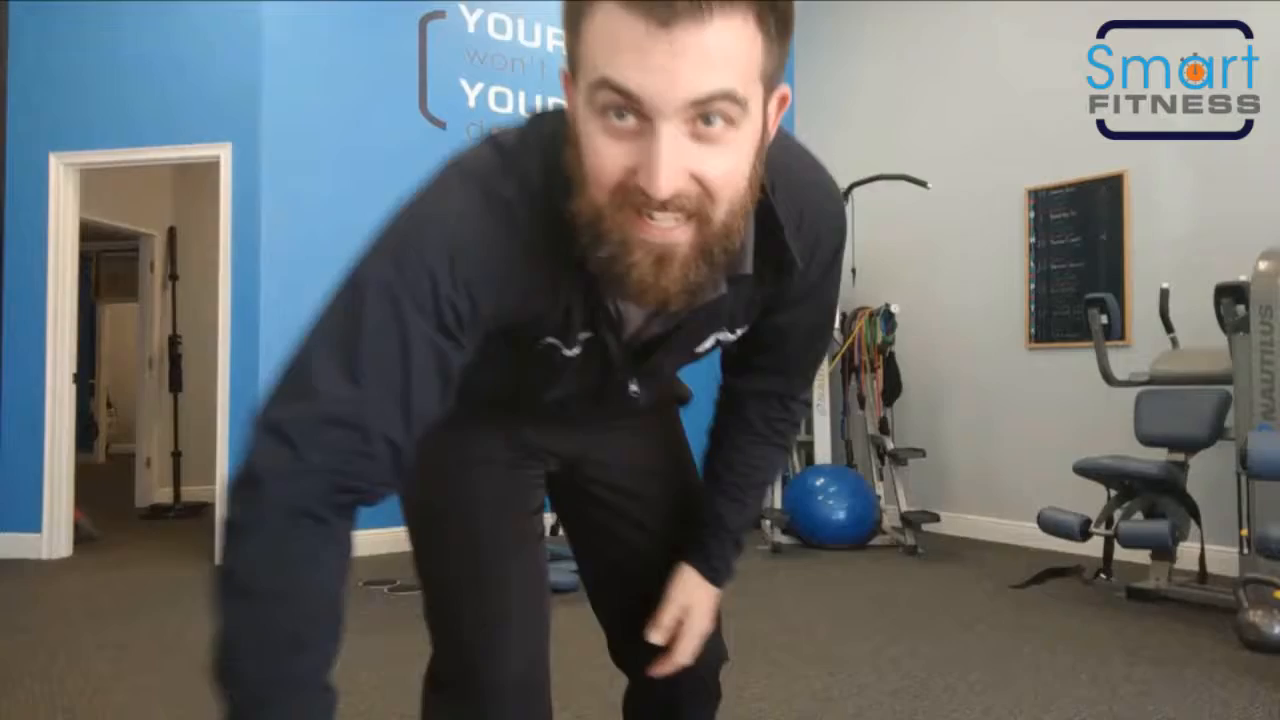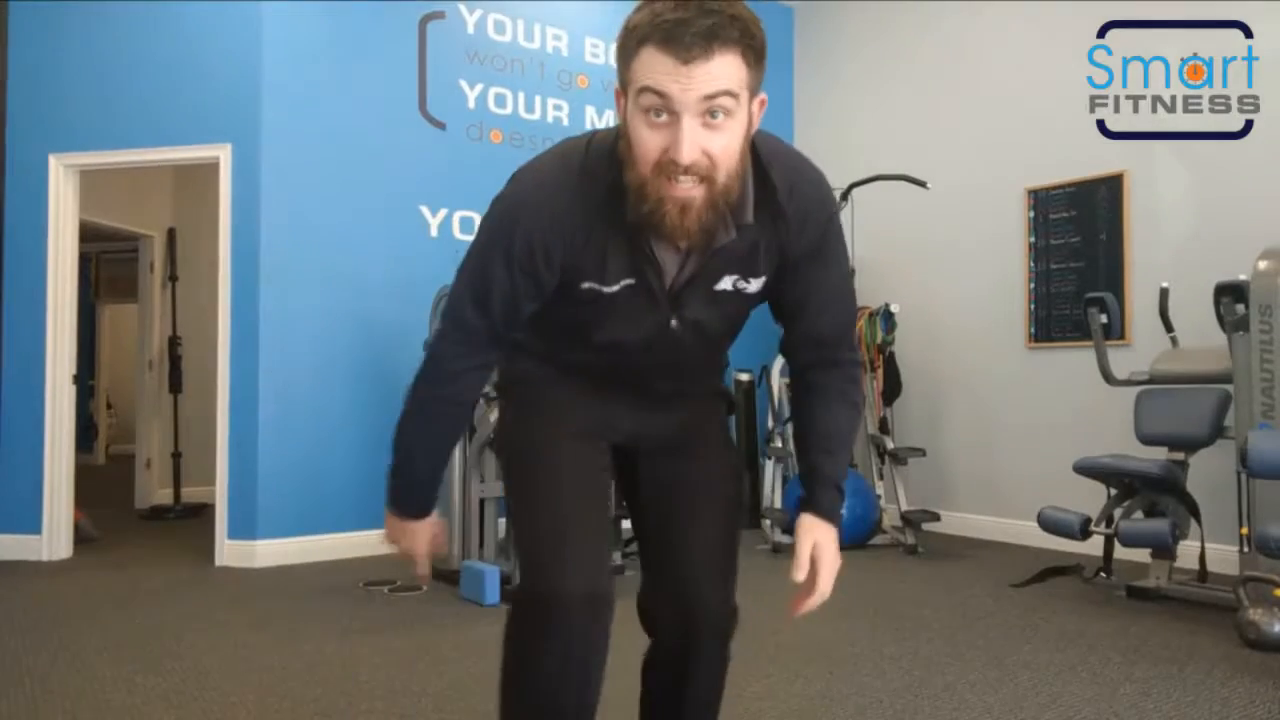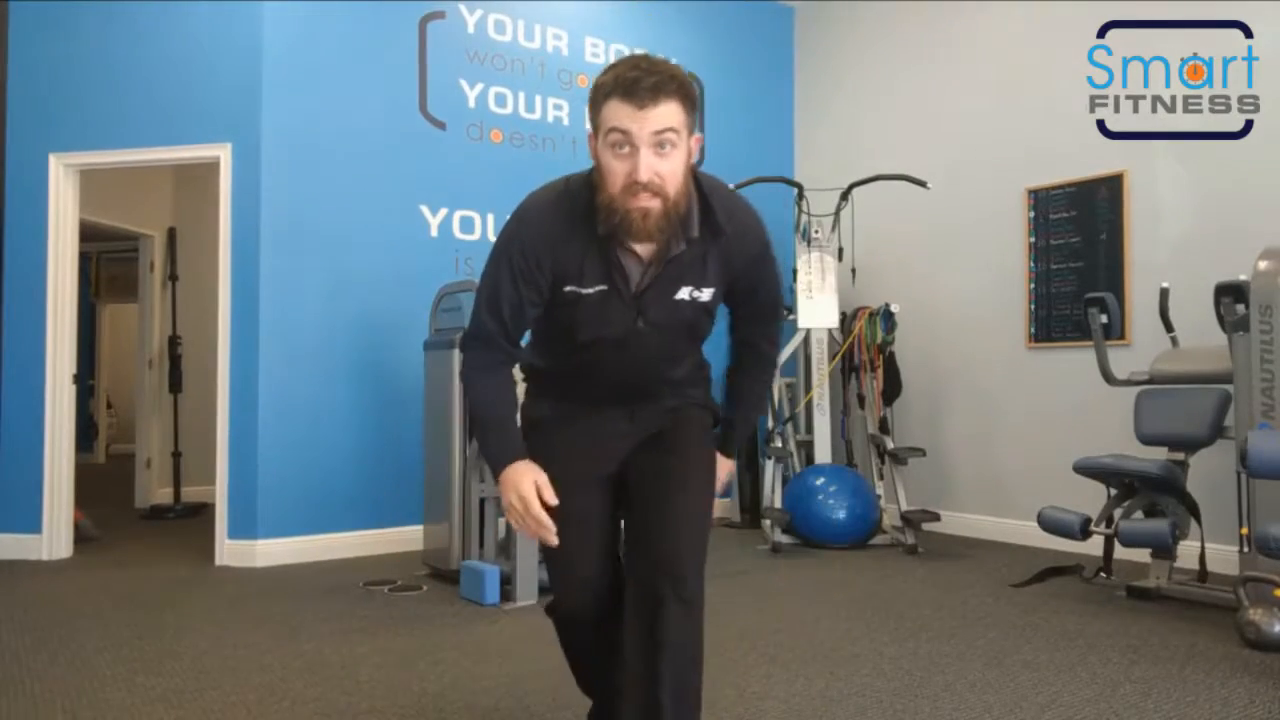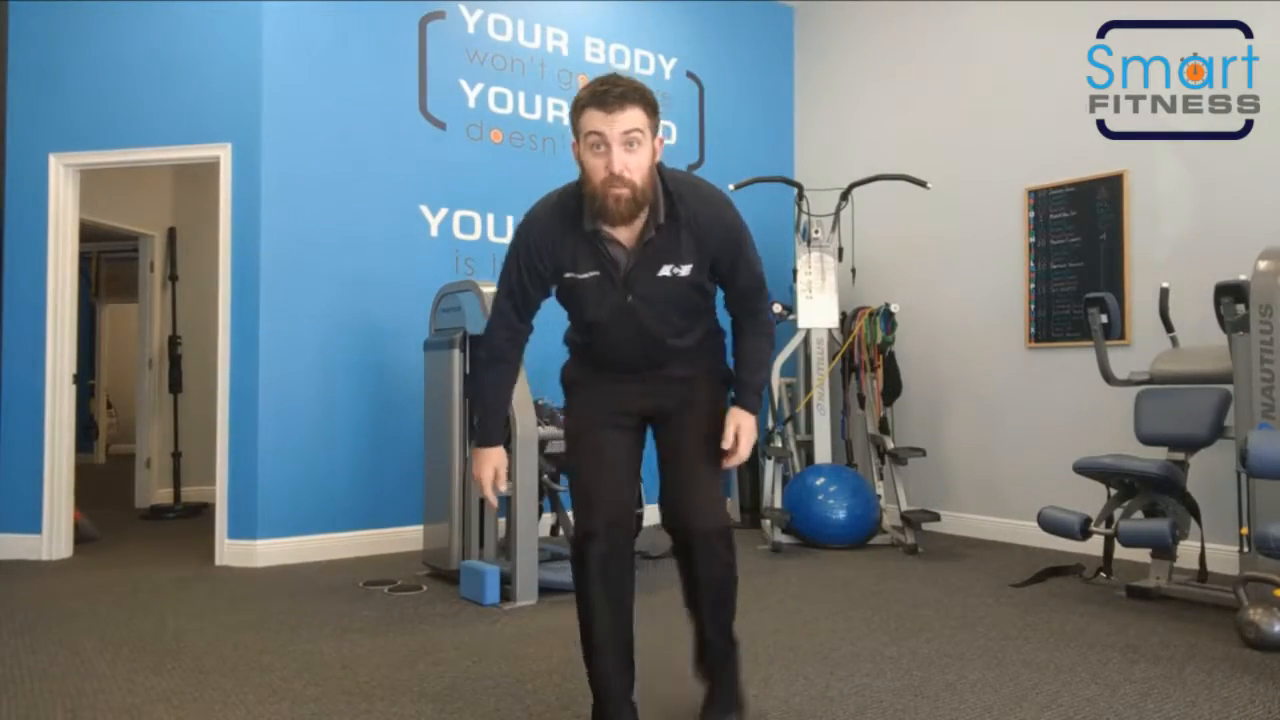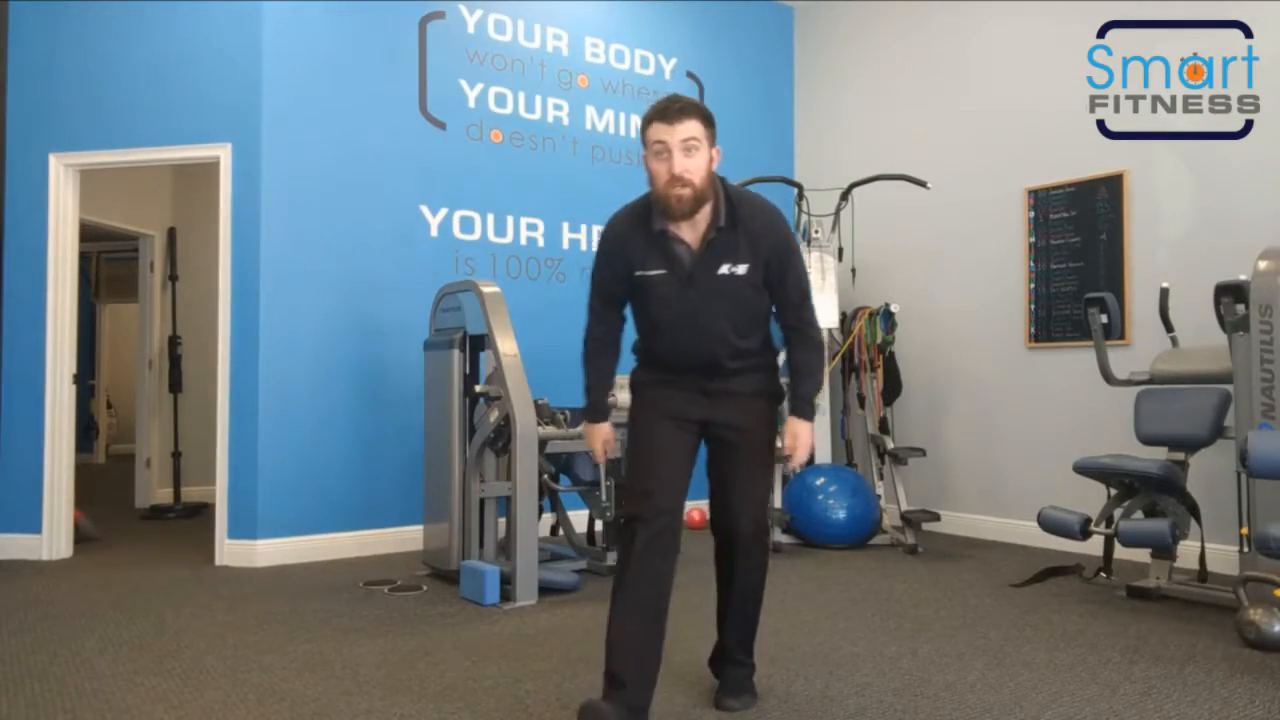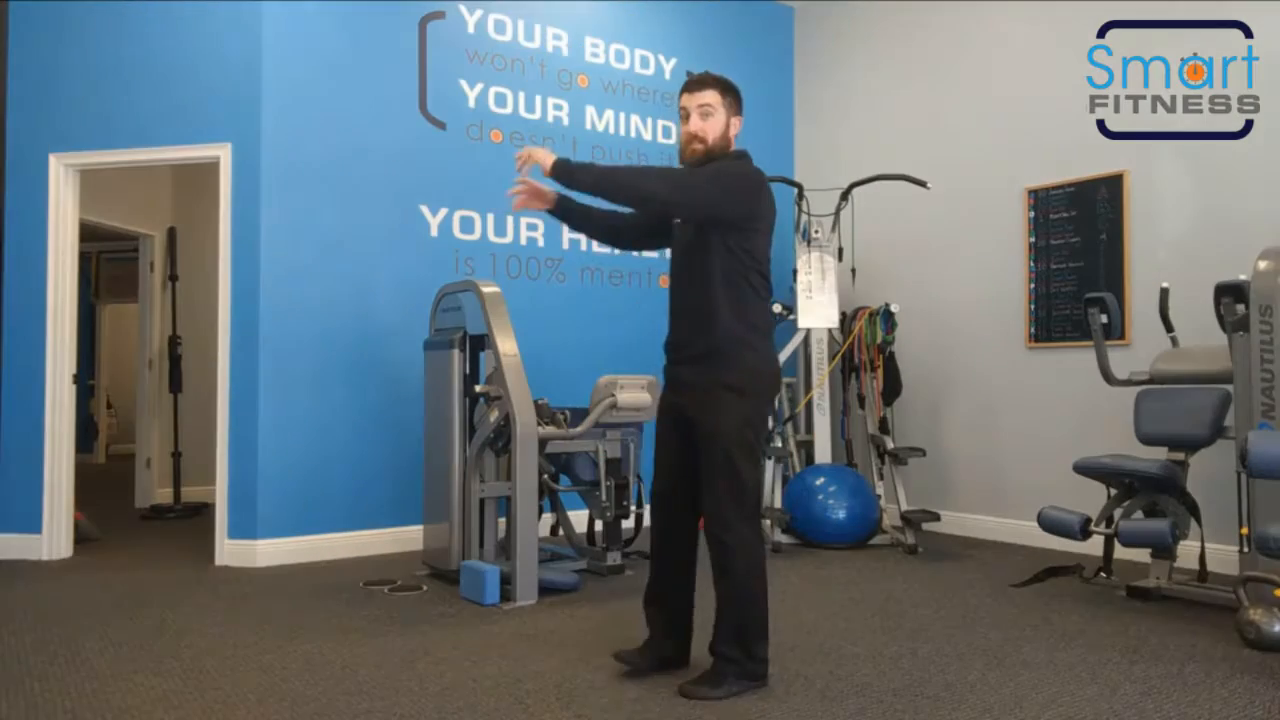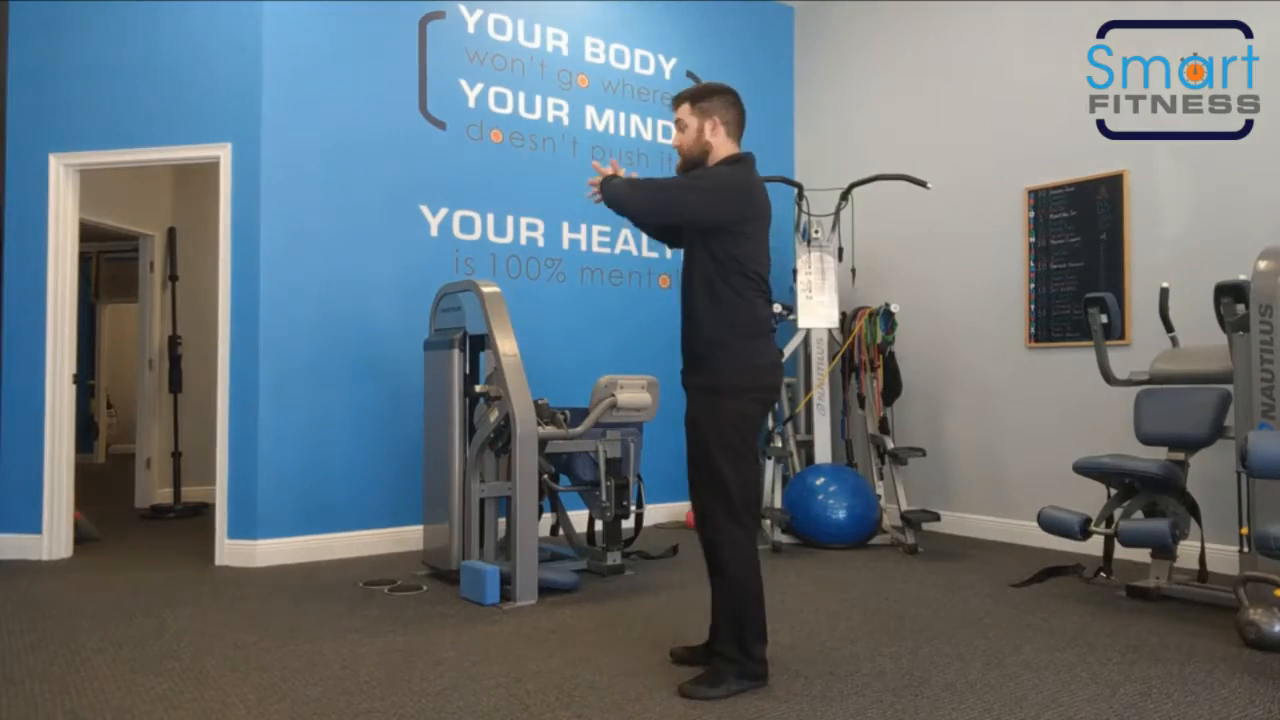
dt=0.5s
person 1, frame 1
left shoulder: (803, 214)
right shoulder: (477, 214)
left elbow: (766, 400)
right elbow: (306, 476)
left wrist: (711, 560)
left hip: (626, 411)
right hip: (470, 413)
left knee: (681, 659)
person 1, frame 2
left shoulder: (798, 199)
right shoulder: (550, 195)
left elbow: (826, 357)
right elbow: (461, 350)
left wrist: (822, 505)
right wrist: (413, 497)
left hip: (684, 402)
right hip: (558, 391)
left knee: (698, 614)
right knee: (565, 597)
person 1, frame 3
left shoulder: (735, 227)
right shoulder: (543, 224)
left elbow: (758, 341)
right elbow: (489, 351)
left wrist: (732, 440)
right wrist: (509, 458)
left hip: (674, 415)
right hip: (567, 416)
left knee: (669, 591)
right knee: (580, 593)
person 1, frame 4
left shoulder: (706, 210)
right shoulder: (547, 226)
left elbow: (752, 309)
right elbow: (506, 331)
left wrist: (746, 401)
right wrist: (488, 436)
left hip: (691, 379)
right hip: (600, 383)
left knee: (700, 526)
right knee: (601, 535)
person 1, frame 5
left shoulder: (761, 223)
right shoulder: (625, 233)
left elbow: (798, 322)
right elbow: (604, 325)
left wrist: (801, 409)
right wrist: (596, 410)
left hip: (744, 392)
right hip: (662, 391)
left knee: (743, 530)
right knee: (648, 523)
left ankle: (735, 667)
person 1, frame 6
left shoulder: (743, 185)
right shoulder: (687, 198)
left elbow: (655, 189)
right elbow: (632, 229)
left wrist: (562, 168)
right wrist: (557, 203)
left hip: (736, 382)
right hip: (684, 378)
left knee: (730, 520)
right knee: (670, 511)
left ankle: (742, 661)
right ankle: (667, 641)
person 1, frame 7
left shoulder: (730, 186)
right shoulder: (722, 188)
left elbow: (639, 198)
right elbow: (674, 227)
left wrist: (610, 185)
right wrist: (622, 188)
left hip: (733, 378)
right hip: (726, 374)
left knee: (725, 516)
right knee: (721, 513)
left ankle: (744, 659)
right ankle: (729, 641)
